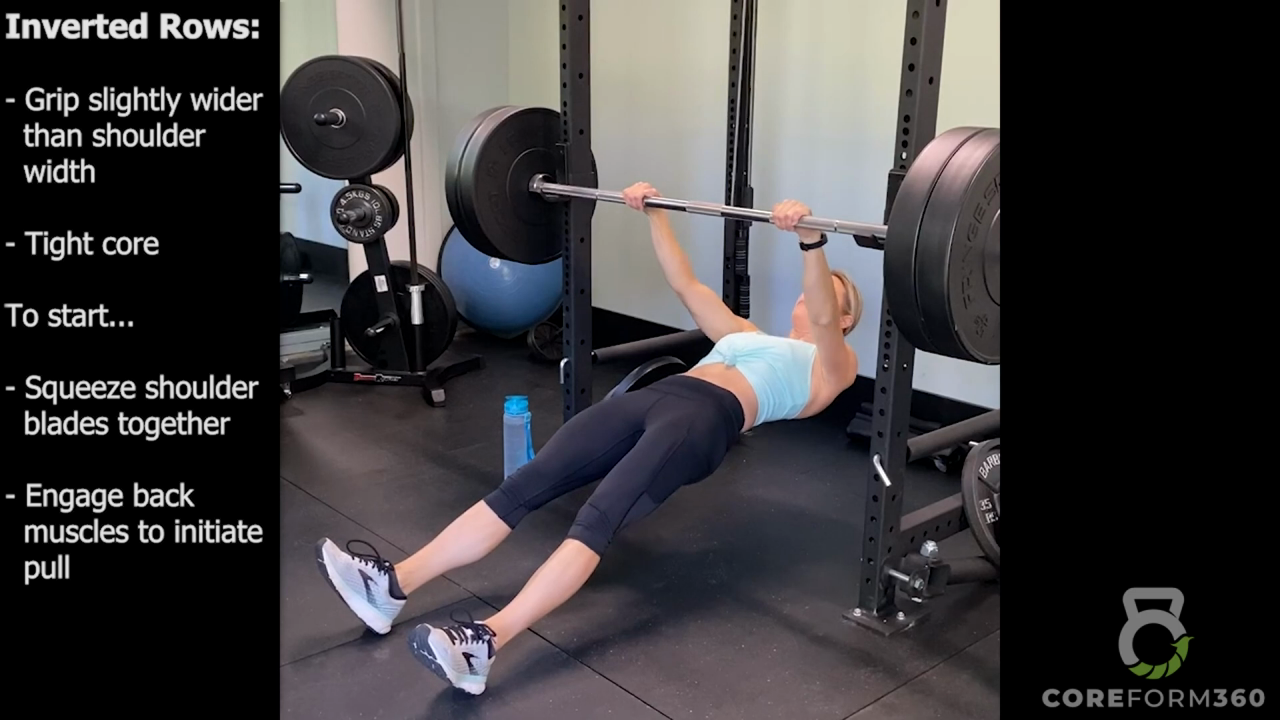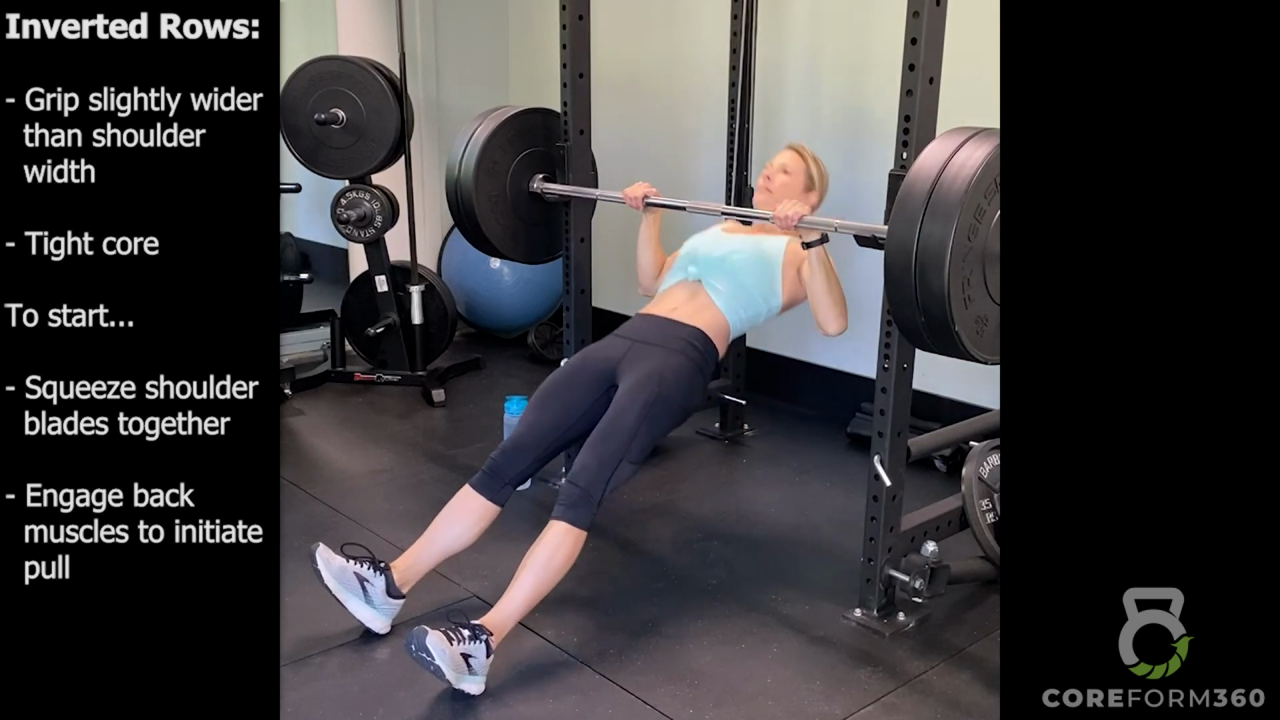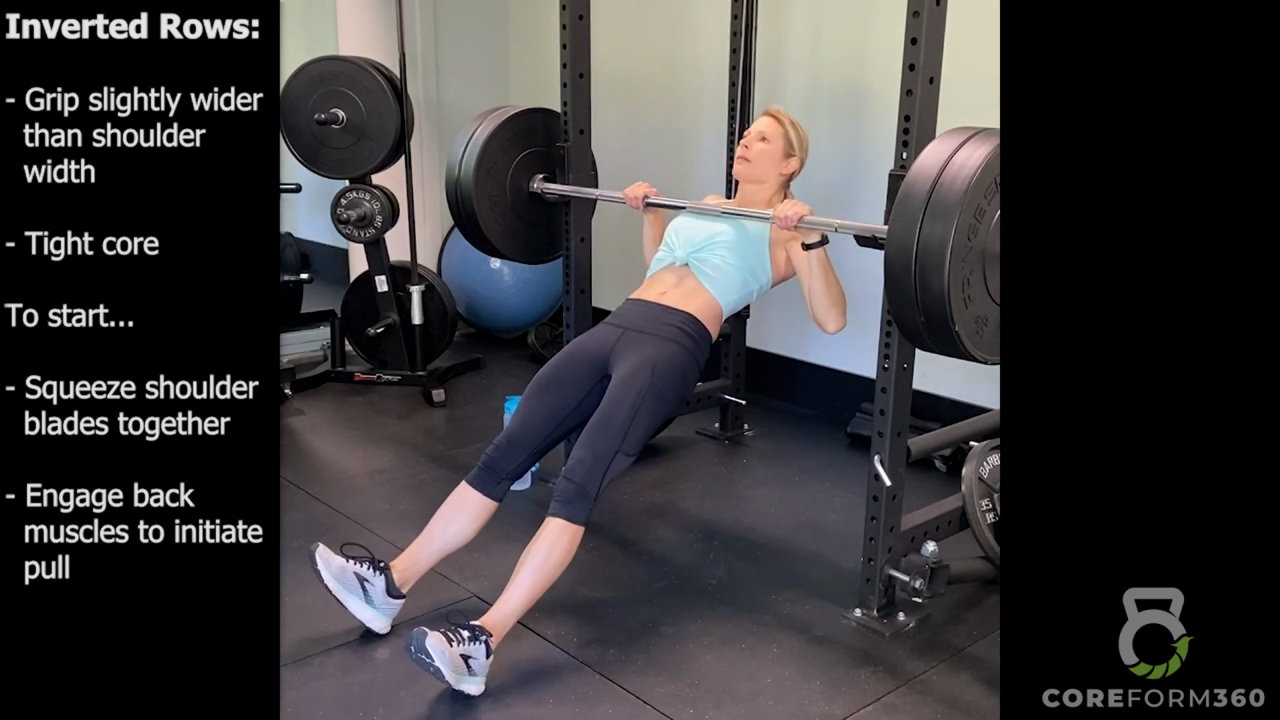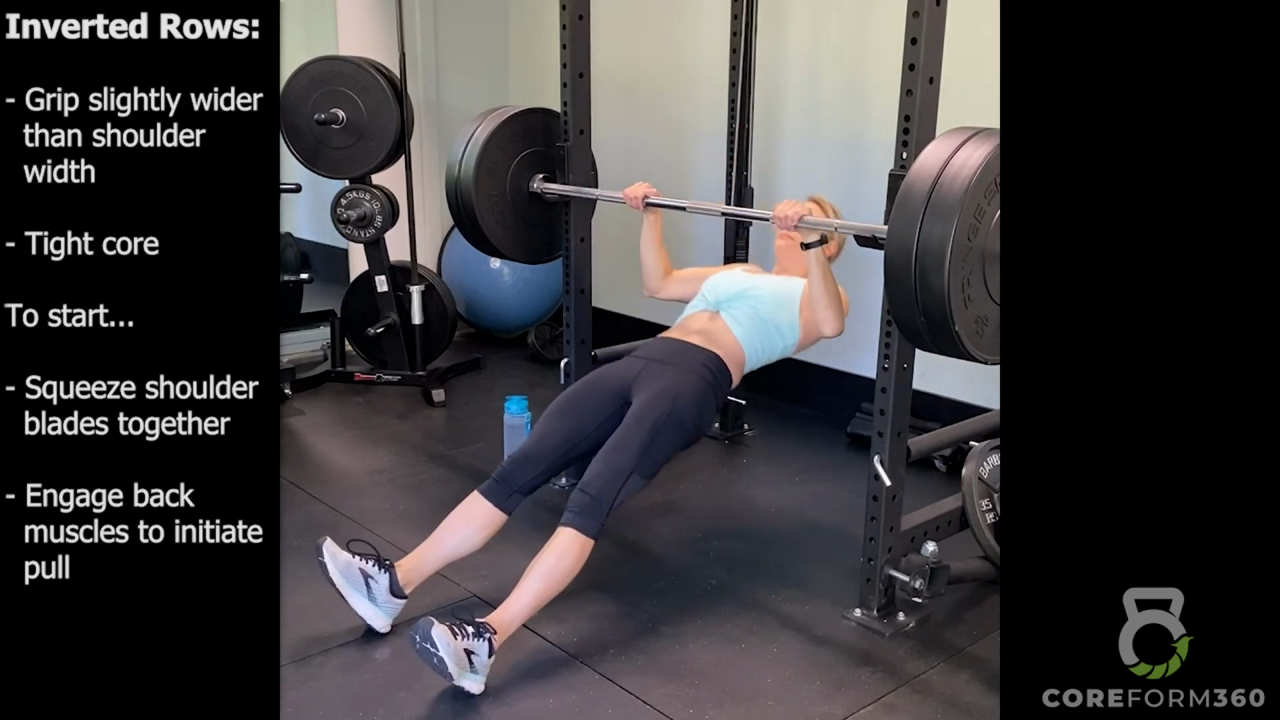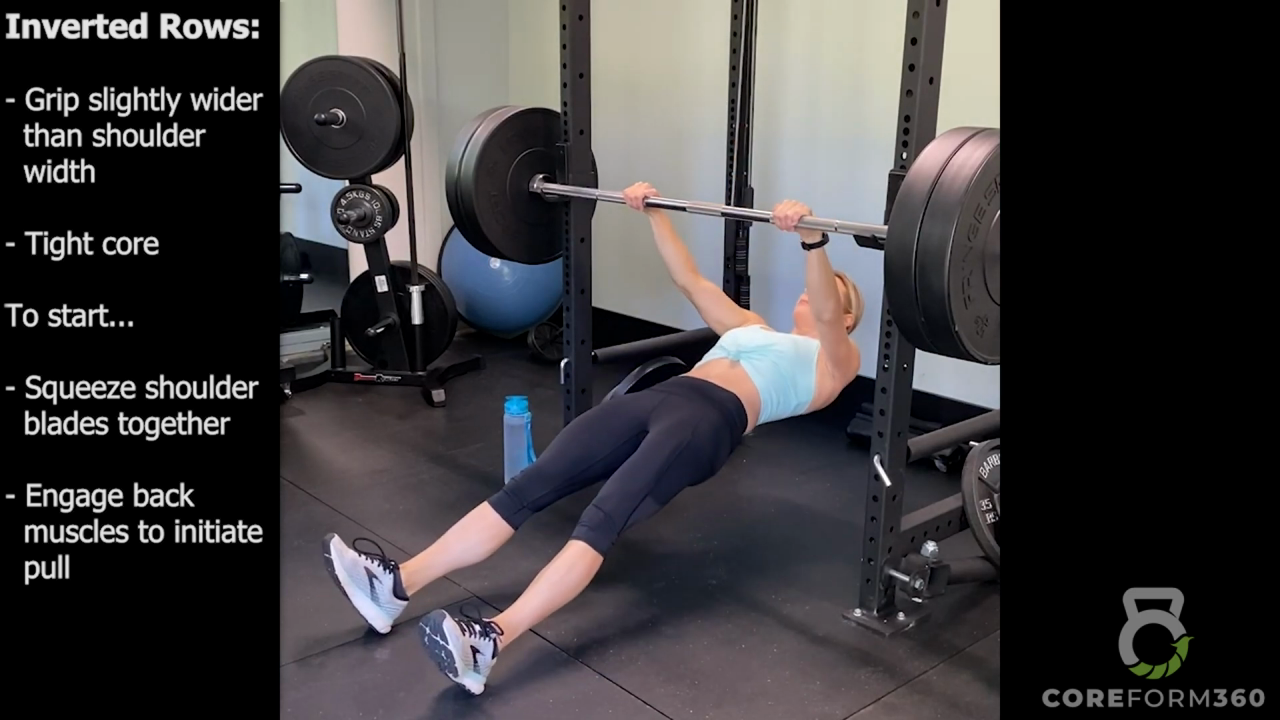
dt=0.5s
person 1, frame 1
left shoulder: (832, 366)
right shoulder: (752, 333)
left elbow: (824, 322)
right elbow: (685, 284)
left wrist: (811, 242)
right wrist: (655, 214)
left hip: (704, 419)
right hip: (656, 396)
left knee: (597, 520)
right knee: (524, 486)
left ankle: (484, 644)
right ankle: (392, 585)
person 1, frame 2
left shoulder: (797, 257)
right shoulder: (724, 230)
left elbow: (833, 322)
left wrist: (811, 236)
right wrist: (649, 213)
left hip: (678, 359)
right hip: (623, 341)
left knee: (580, 492)
right knee: (506, 463)
left ankle: (481, 642)
right ankle: (390, 584)
person 1, frame 3
left shoulder: (786, 232)
right shoulder: (708, 208)
left elbow: (832, 320)
left wrist: (811, 237)
right wrist: (650, 211)
left hip: (671, 346)
right hip: (614, 328)
left knee: (577, 486)
right knee: (502, 458)
left ankle: (481, 642)
right ankle: (390, 584)
person 1, frame 4
left shoulder: (814, 291)
right shoulder: (741, 272)
left elbow: (832, 325)
right elbow: (656, 284)
left wrist: (811, 240)
right wrist: (651, 215)
left hip: (692, 380)
right hip: (641, 361)
left knee: (589, 502)
right knee: (515, 473)
left ankle: (485, 641)
right ankle: (394, 584)
person 1, frame 5
left shoulder: (834, 361)
right shoulder: (753, 328)
left elbow: (825, 312)
right elbow: (689, 280)
left wrist: (812, 240)
right wrist: (654, 213)
left hip: (709, 420)
right hip: (659, 397)
left knee: (601, 522)
right knee: (527, 487)
left ankle: (489, 641)
right ankle: (397, 584)
